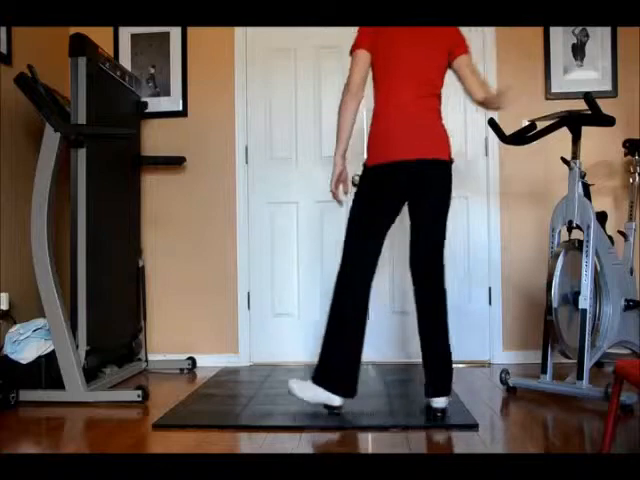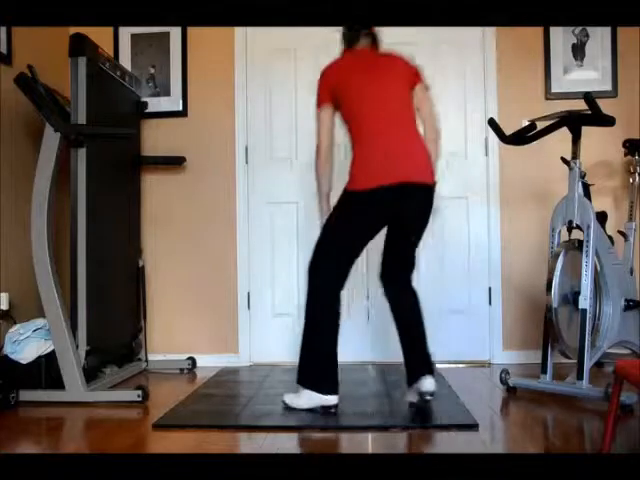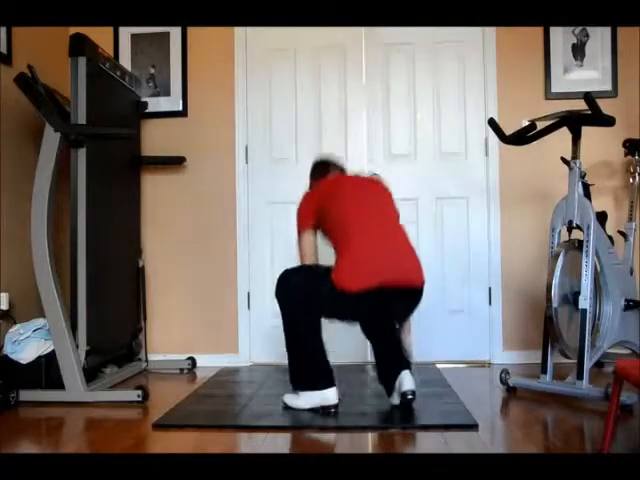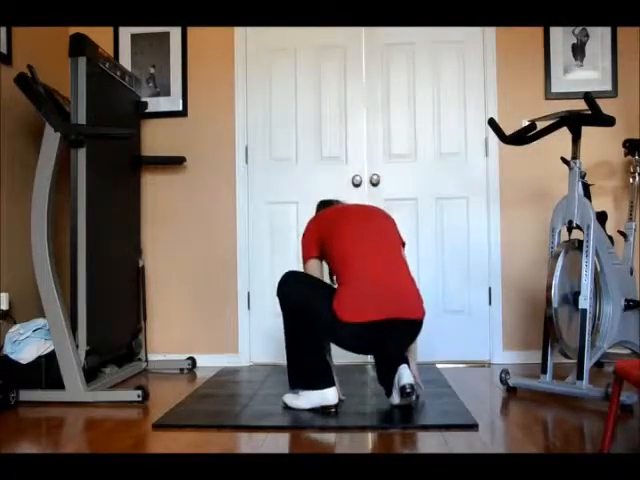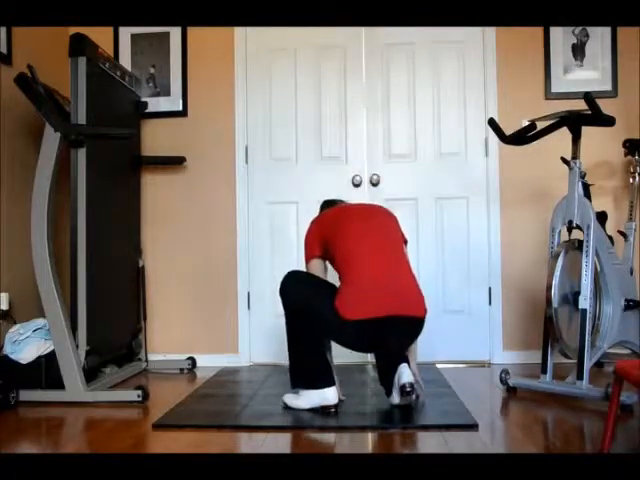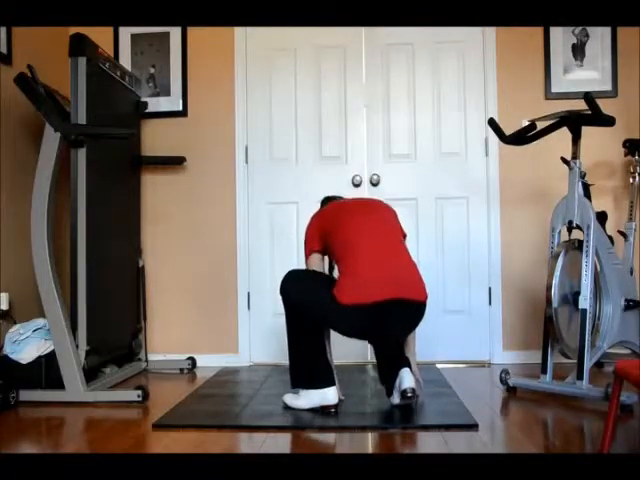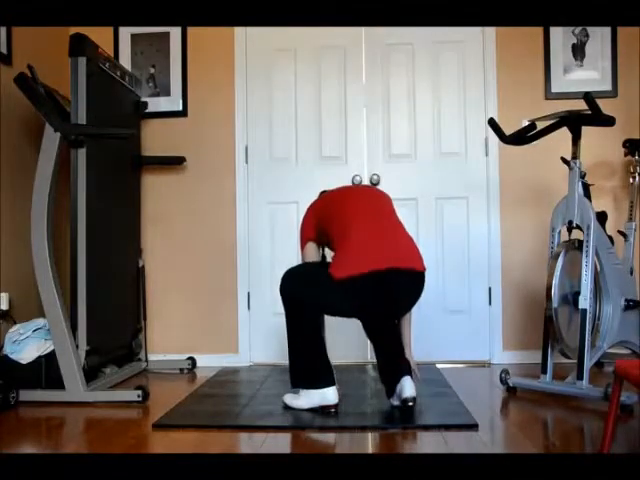
dt=0.3s
person 1, frame 1
left shoulder: (374, 30)
right shoulder: (449, 34)
left elbow: (353, 91)
right elbow: (481, 96)
left wrist: (339, 159)
right wrist: (499, 100)
left hip: (387, 158)
right hip: (435, 158)
left knee: (357, 265)
right knee: (429, 272)
left ankle: (333, 383)
right ankle: (439, 390)
person 1, frame 2
left shoulder: (334, 71)
right shoulder: (402, 64)
left elbow: (324, 148)
right elbow: (430, 125)
left wrist: (326, 211)
right wrist: (427, 178)
left hip: (371, 182)
right hip: (418, 182)
left knee: (325, 271)
right knee: (397, 276)
left ankle: (319, 386)
right ankle: (421, 374)
person 1, frame 3
left shoulder: (313, 196)
right shoulder: (376, 185)
left elbow: (309, 268)
right wrist: (400, 321)
left hip: (359, 287)
right hip: (412, 287)
left knee: (290, 286)
right knee: (377, 313)
left ankle: (318, 387)
right ankle: (399, 376)
person 1, frame 4
left shoulder: (316, 225)
right shoulder: (382, 216)
left elbow: (317, 295)
left wrist: (327, 360)
right wrist: (409, 360)
left hip: (358, 325)
right hip: (409, 324)
left knee: (291, 287)
left ankle: (319, 388)
right ankle: (398, 371)
person 1, frame 5
left shoulder: (320, 224)
right shoulder: (385, 215)
left elbow: (318, 293)
left wrist: (327, 369)
right wrist: (409, 358)
left hip: (358, 323)
right hip: (411, 323)
left knee: (293, 287)
left ankle: (319, 388)
right ankle: (399, 370)
person 1, frame 6
left shoulder: (320, 219)
right shoulder: (384, 209)
left elbow: (318, 288)
left wrist: (326, 363)
right wrist: (409, 355)
left hip: (360, 306)
right hip: (414, 306)
left knee: (294, 286)
left ankle: (319, 388)
right ankle: (399, 375)
person 1, frame 7
left shoulder: (316, 210)
right shoulder: (378, 196)
left elbow: (313, 283)
left wrist: (318, 356)
right wrist: (406, 346)
left hip: (359, 277)
right hip: (413, 277)
left knee: (293, 285)
right knee: (377, 308)
left ankle: (319, 388)
right ankle: (400, 381)
